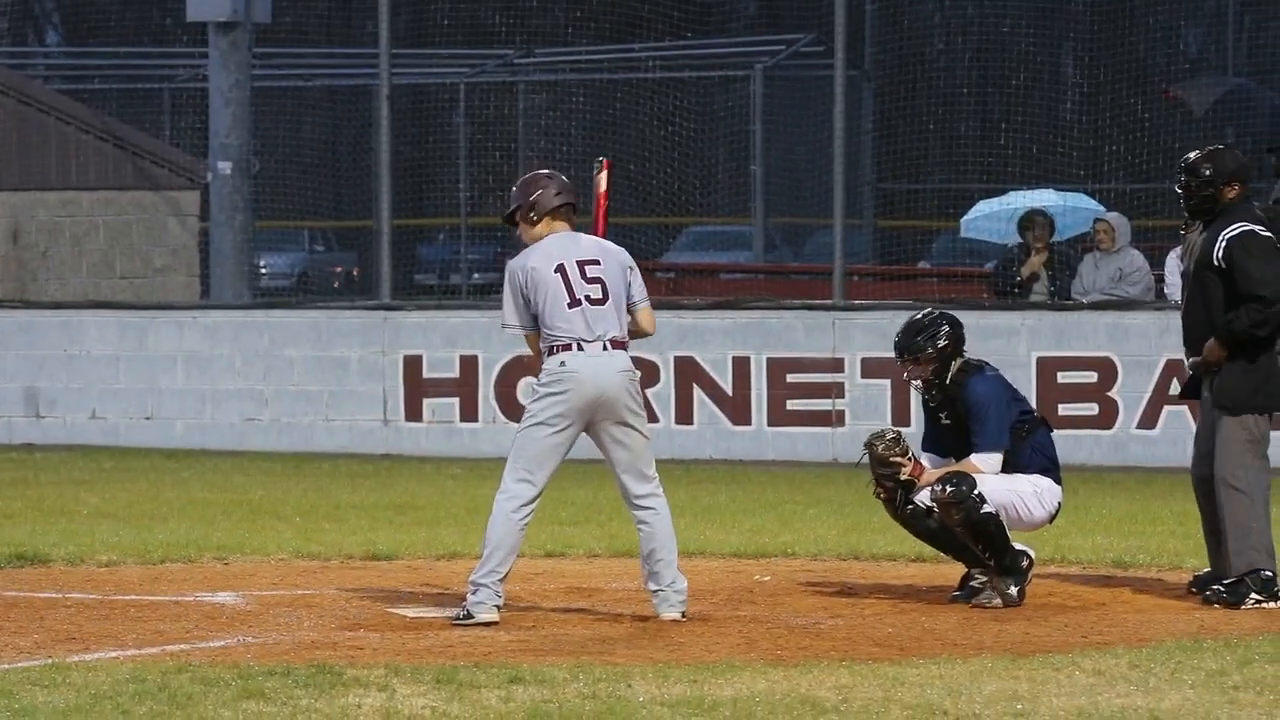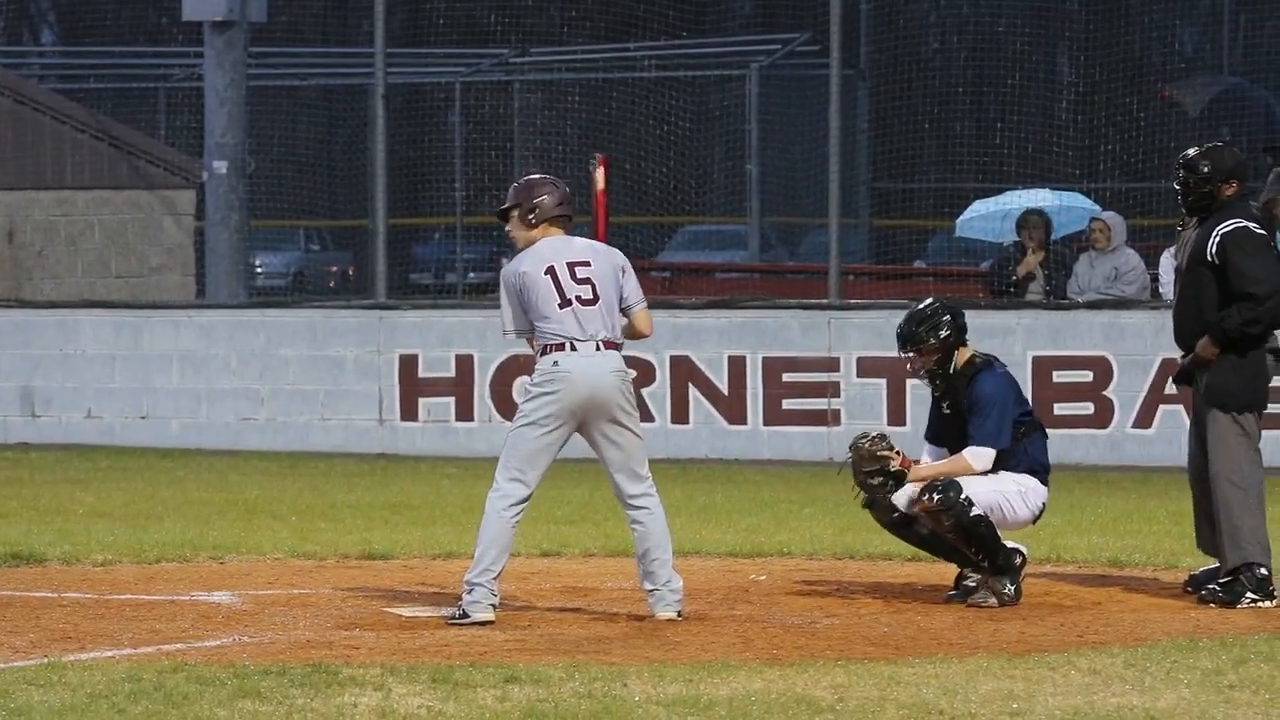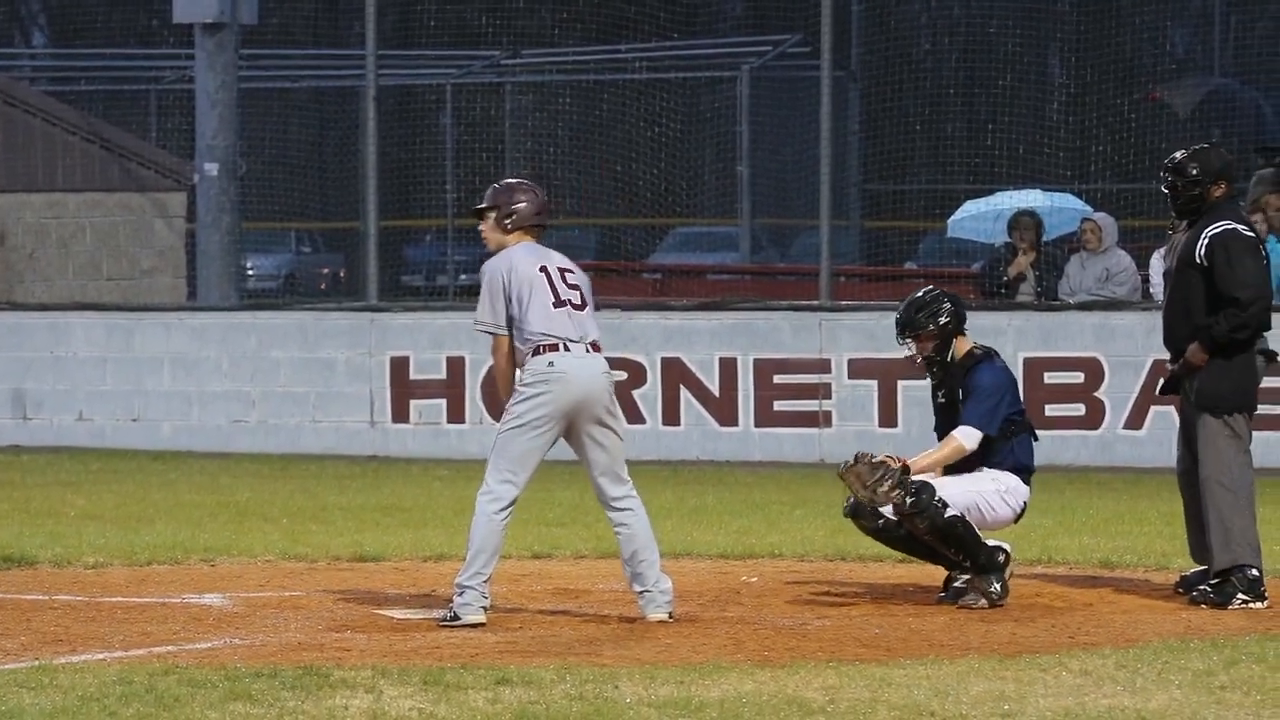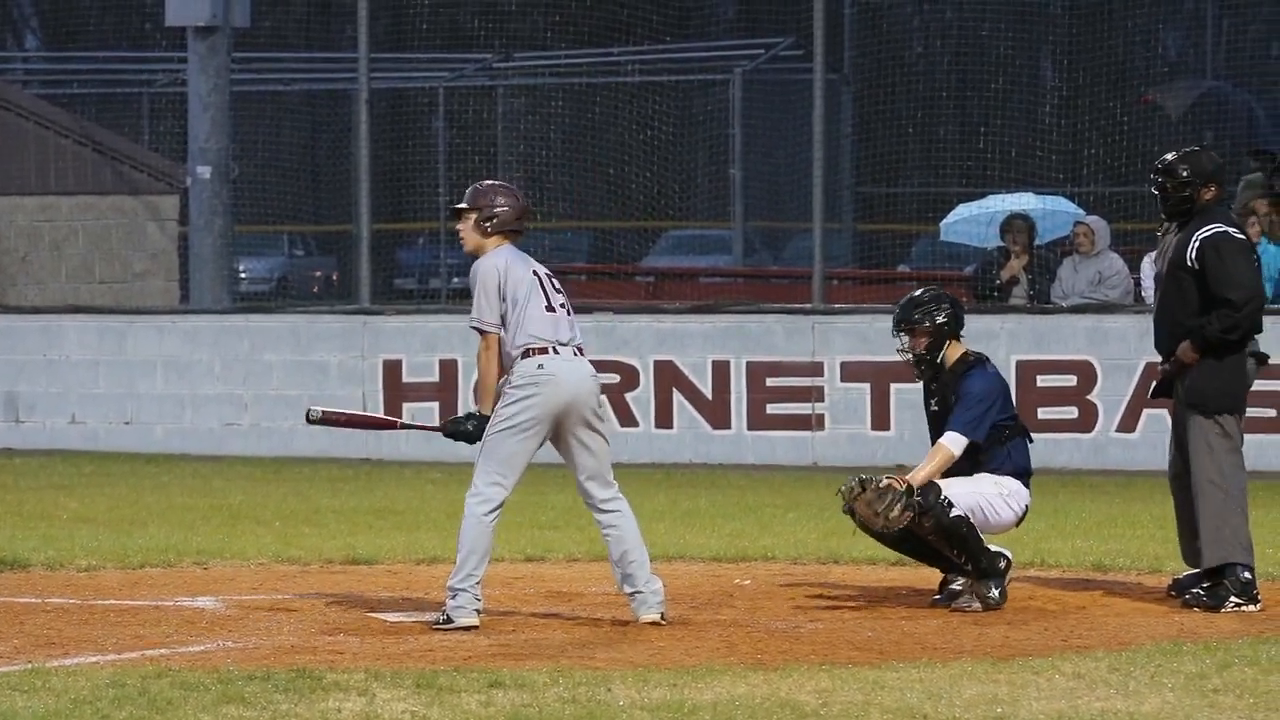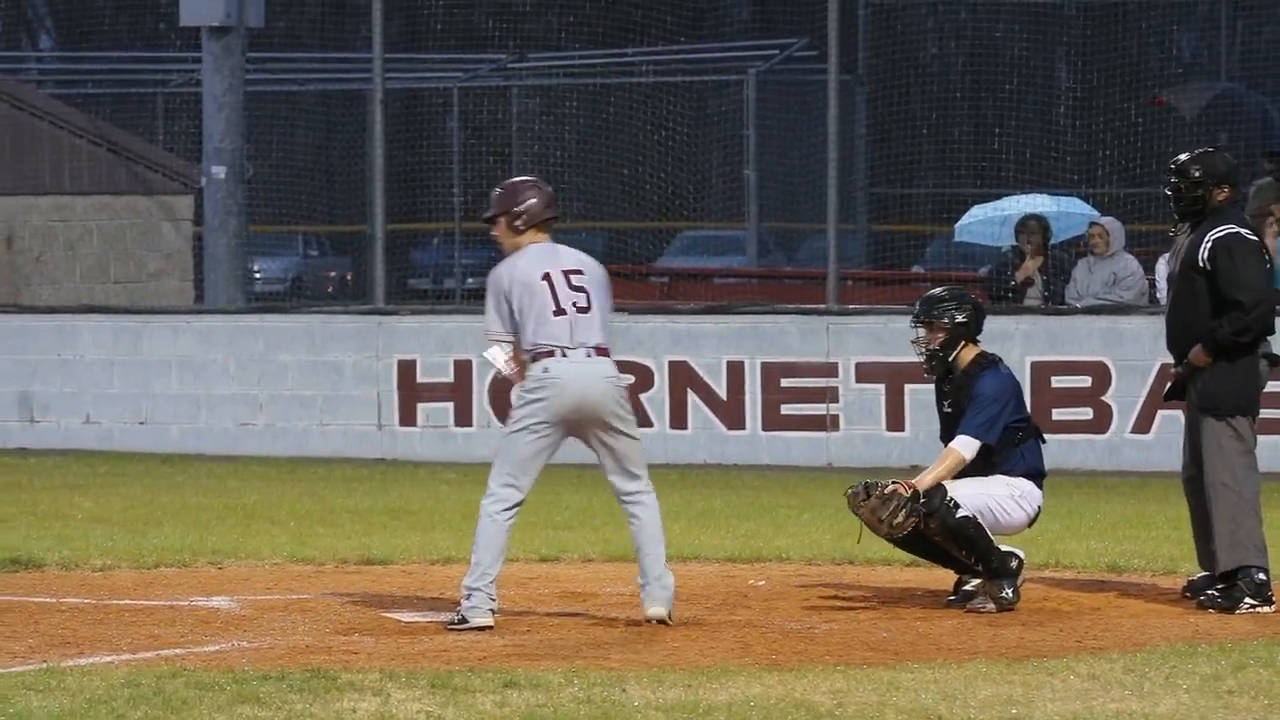
dt=0.4s
person 1, frame 1
right shoulder: (1215, 230)
left wrist: (1223, 341)
right hip: (1219, 373)
left knee: (1238, 471)
right knee: (1207, 470)
right ankle: (1230, 566)
person 1, frame 2
left shoulder: (1239, 230)
right shoulder: (1209, 227)
left wrist: (1215, 338)
left hip: (1234, 369)
right hip: (1211, 369)
left knee: (1233, 466)
right knee: (1204, 465)
right ankle: (1229, 562)
person 1, frame 3
left shoulder: (1228, 233)
right shoulder: (1198, 230)
left elbow: (1252, 304)
left wrist: (1205, 345)
left hip: (1224, 371)
right hip: (1199, 372)
left knee: (1223, 468)
right knee: (1193, 469)
left ankle: (1246, 576)
right ankle: (1217, 565)
person 1, frame 4
left shoulder: (1219, 235)
right shoulder: (1183, 232)
left elbow: (1245, 304)
left wrist: (1196, 343)
left hip: (1216, 371)
right hip: (1190, 372)
left knee: (1216, 470)
right knee: (1185, 471)
left ankle: (1239, 579)
right ankle: (1209, 566)
person 1, frame 5
left shoulder: (1230, 237)
right shoulder: (1196, 233)
left wrist: (1208, 348)
left hip: (1228, 374)
right hip: (1202, 375)
left knee: (1229, 472)
right knee: (1198, 473)
right ankle: (1221, 569)
person 2, frame 1
left shoulder: (523, 264)
right shoulder: (615, 254)
left elbow: (536, 342)
right elbow: (645, 326)
left hip: (566, 374)
right hip: (618, 370)
left knee: (517, 491)
right knee: (645, 491)
left ankle: (484, 600)
right ankle: (671, 598)
person 2, frame 2
left shoulder: (518, 268)
right shoulder: (610, 255)
left elbow: (534, 341)
right elbow: (642, 328)
left hip: (558, 373)
right hip: (612, 371)
left knee: (508, 491)
right knee: (639, 491)
left ankle: (479, 598)
right ankle: (667, 597)
person 2, frame 3
left shoulder: (500, 265)
right shoulder: (571, 267)
left elbow: (503, 349)
left wrist: (510, 404)
left hip: (548, 374)
right hip: (597, 372)
left knee: (496, 494)
right knee: (620, 493)
left ankle: (470, 602)
right ankle: (656, 599)
person 2, frame 4
left shoulder: (490, 265)
right shoulder: (534, 268)
left elbow: (490, 348)
left wrist: (483, 414)
right wrist: (490, 414)
left hip: (538, 377)
right hip: (582, 375)
left knee: (484, 496)
right knee: (605, 496)
left ankle: (463, 606)
right ankle: (648, 600)
person 2, frame 5
left shoulder: (506, 273)
right shoulder: (589, 264)
left elbow: (516, 354)
left wrist: (525, 392)
left hip: (549, 380)
right hip: (604, 376)
left knee: (501, 498)
right knee: (636, 491)
left ankle: (478, 605)
right ankle: (657, 598)
person 3, frame 1
left shoulder: (981, 386)
right shoulder: (937, 390)
left elbow: (987, 462)
right elbow: (933, 460)
left wrist: (924, 476)
left hip: (1035, 489)
right hip: (989, 490)
left knee: (953, 489)
right knee: (901, 497)
left ankle: (1012, 568)
right ankle: (984, 566)
person 3, frame 2
left shoulder: (989, 381)
right shoulder: (947, 380)
left elbow: (979, 459)
right elbow: (936, 451)
left wrist: (913, 474)
right wrist: (904, 471)
left hip: (1020, 488)
right hip: (980, 487)
left knee: (940, 498)
right knee: (883, 501)
left ankle: (1005, 567)
right ankle: (976, 566)
person 3, frame 3
left shoulder: (988, 372)
right shoulder: (944, 370)
left elbow: (967, 440)
left wrist: (908, 469)
right wrist: (924, 475)
left hip: (1001, 485)
right hip: (963, 482)
left knee: (918, 501)
right knee: (865, 508)
left ankle: (989, 565)
right ankle: (964, 568)
person 3, frame 4
left shoulder: (979, 379)
right shoulder: (935, 376)
left elbow: (953, 445)
right elbow: (943, 450)
left wrist: (907, 484)
right wrist: (906, 485)
left hip: (1002, 490)
right hip: (963, 486)
left knee: (924, 500)
left ankle: (990, 572)
right ankle: (962, 571)
person 3, frame 5
left shoulder: (992, 380)
right shoulder: (946, 376)
left elbow: (964, 450)
right elbow: (952, 452)
left wrist: (916, 487)
right wrist: (921, 484)
left hip: (1014, 491)
right hip: (976, 486)
left knee: (932, 503)
left ankle: (1001, 571)
right ankle: (974, 570)
